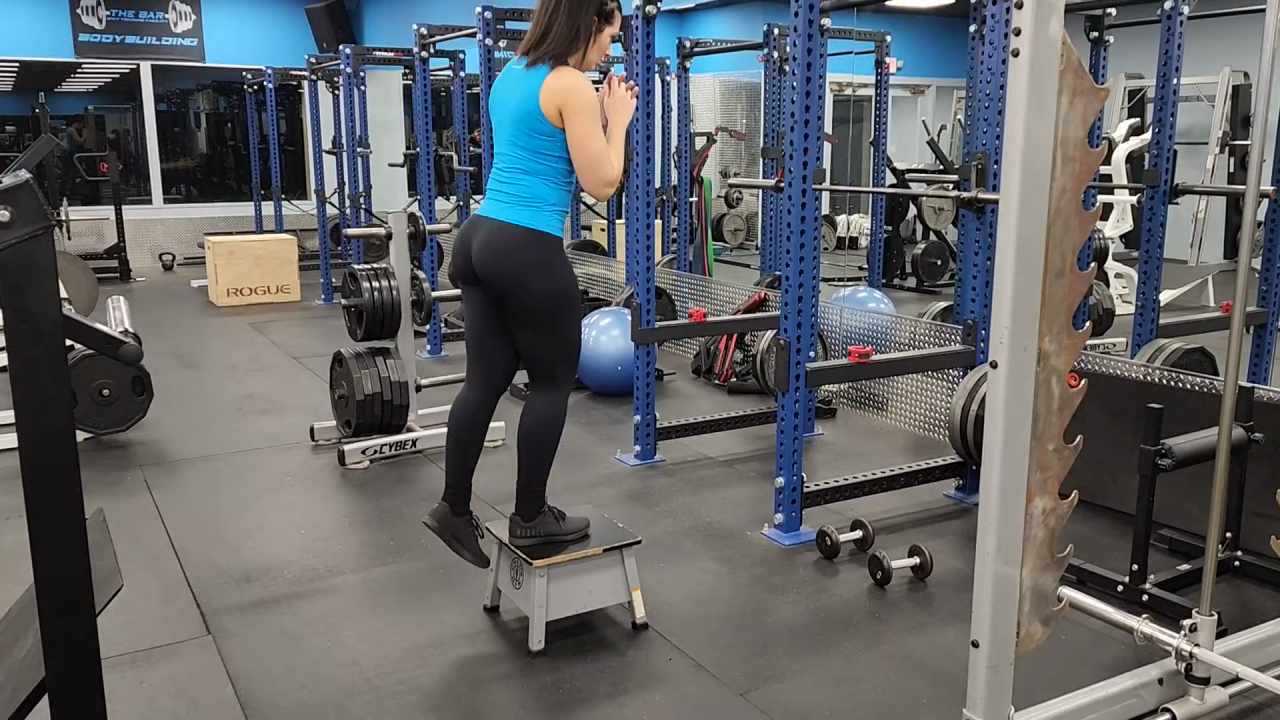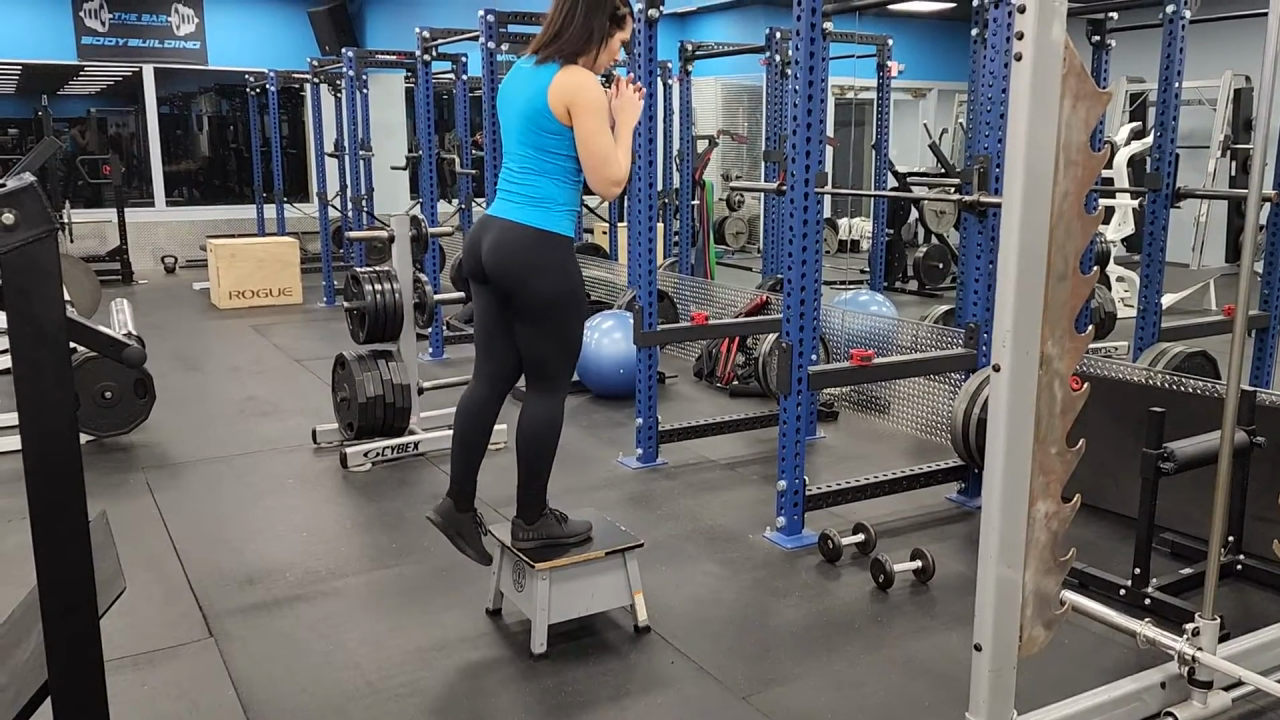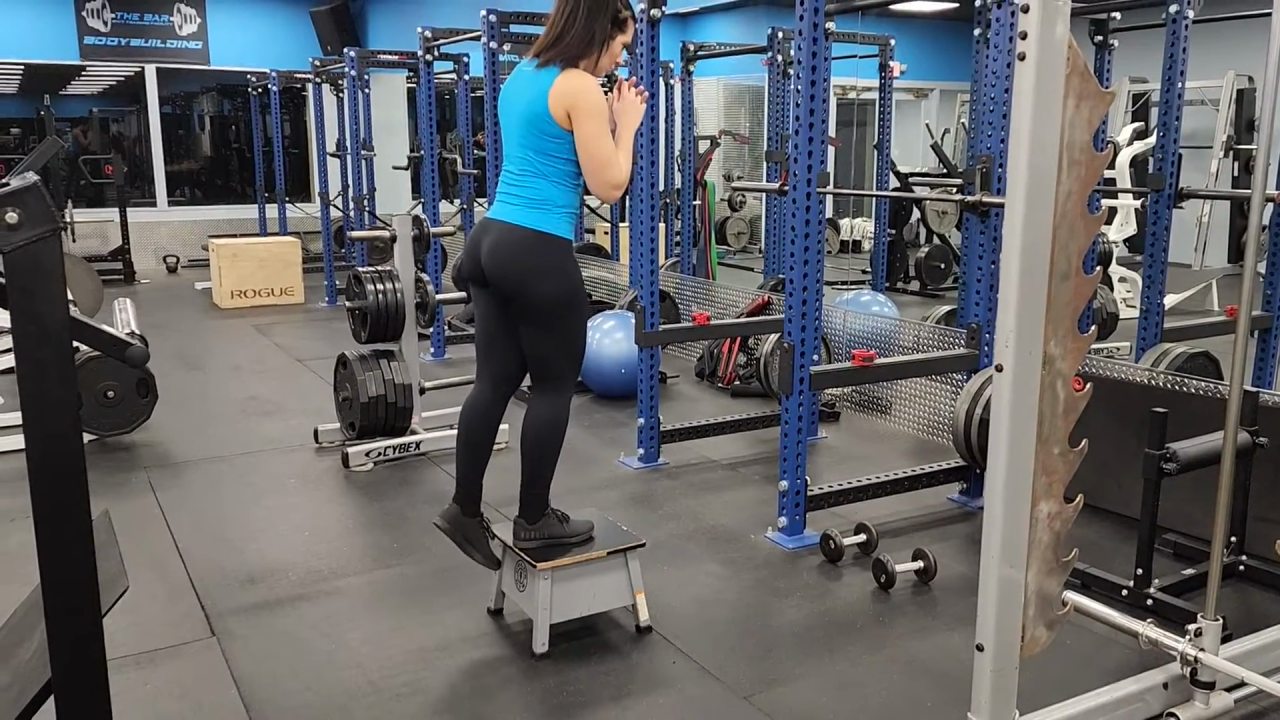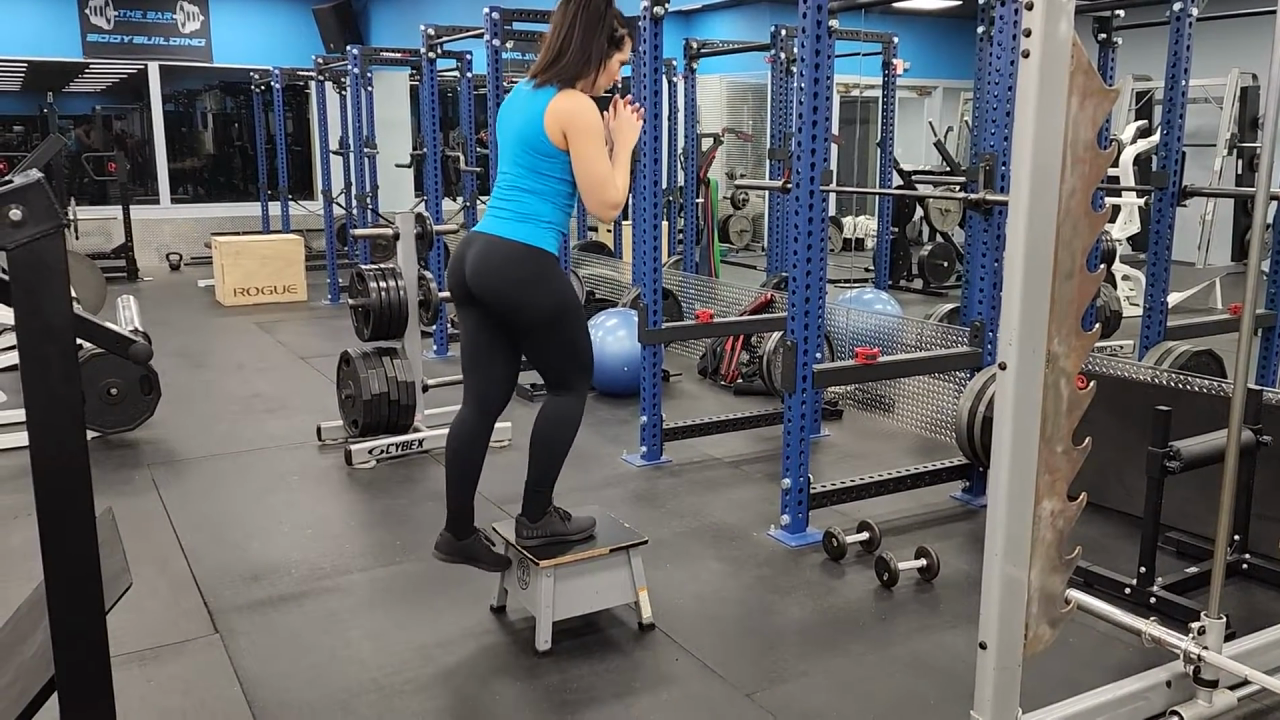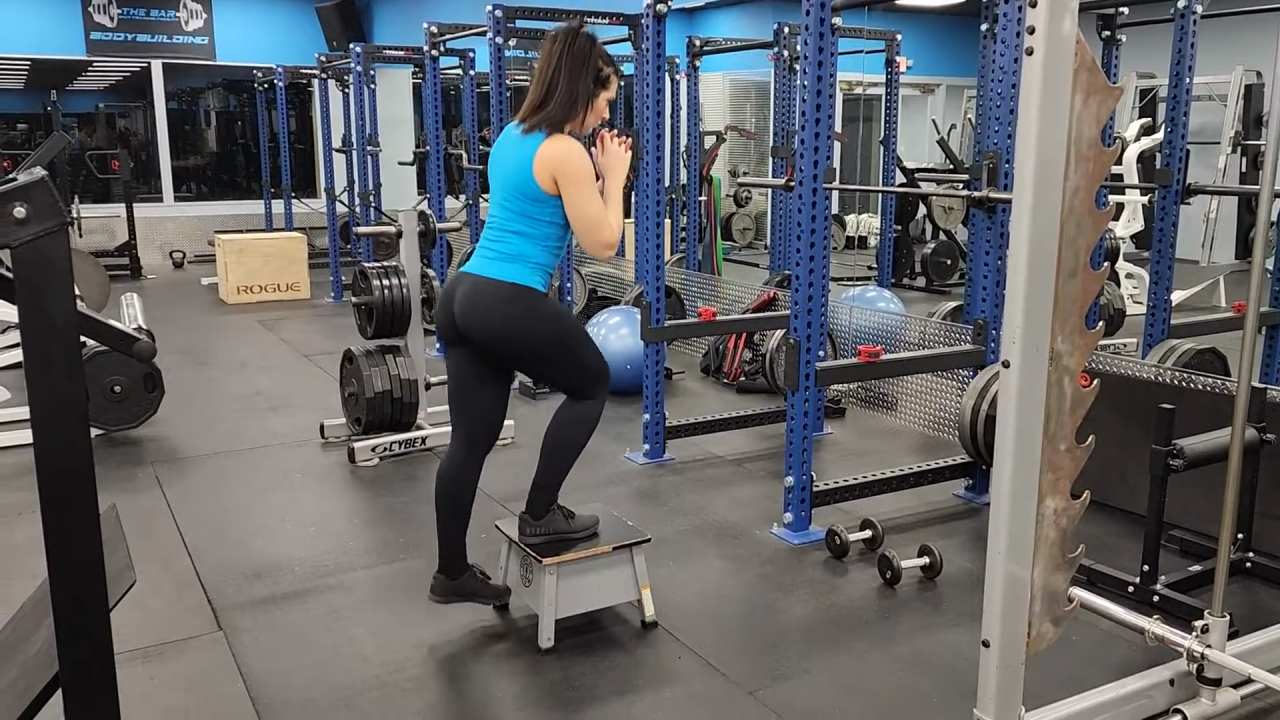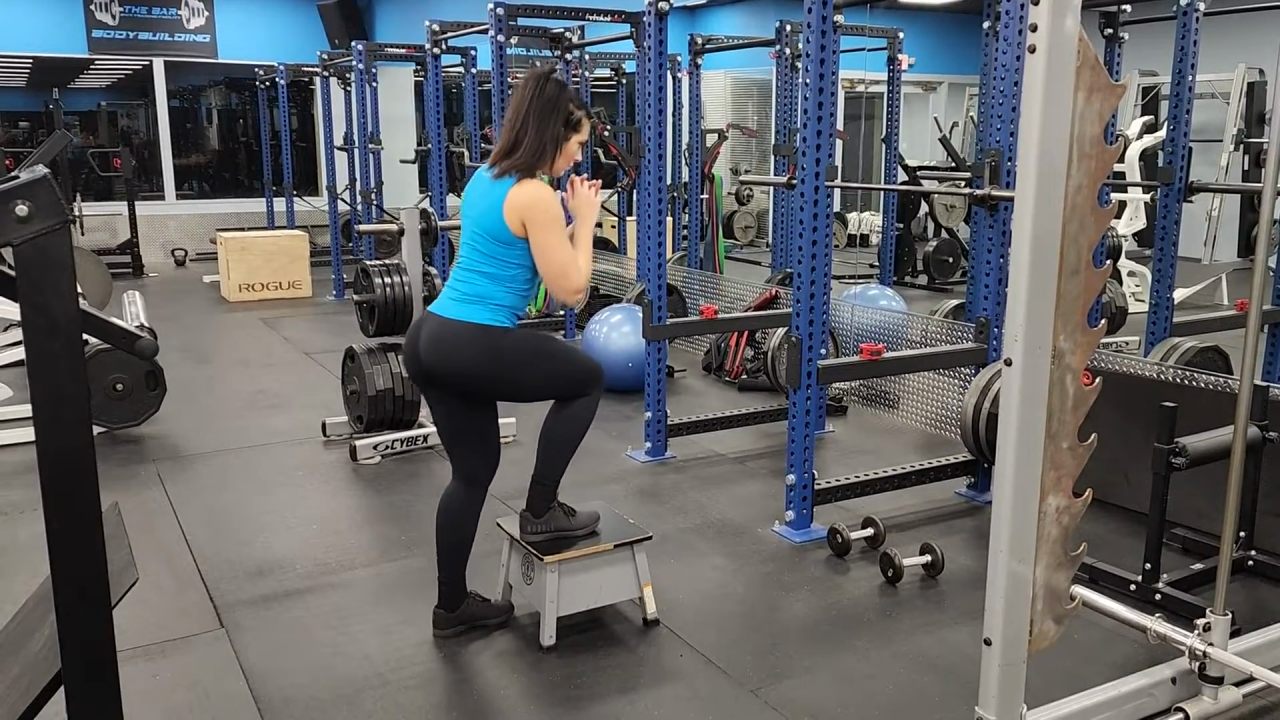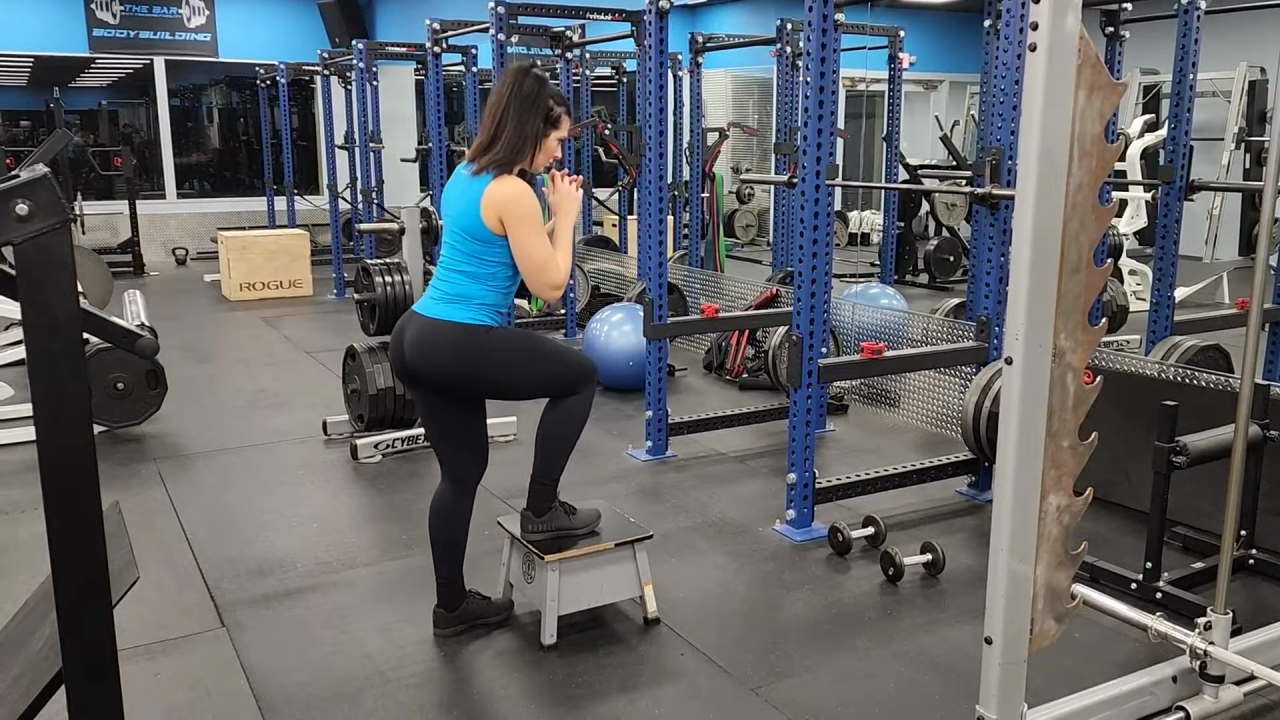
dt=0.3s
person 1, frame 1
left shoulder: (511, 75)
right shoulder: (570, 84)
right elbow: (601, 183)
left wrist: (598, 120)
right wrist: (617, 122)
left hip: (479, 240)
right hip: (528, 250)
left knee: (485, 380)
right knee: (551, 382)
left ankle: (454, 509)
right ankle: (531, 518)
person 1, frame 2
left shoulder: (519, 74)
right shoulder: (580, 84)
right elbow: (608, 183)
left wrist: (606, 118)
right wrist: (625, 123)
left hip: (490, 238)
right hip: (538, 251)
left knee: (492, 377)
right knee: (548, 386)
left ankle: (458, 505)
right ankle: (531, 520)
person 1, frame 3
left shoulder: (521, 76)
right shoulder: (578, 87)
right elbow: (608, 186)
left wrist: (607, 120)
right wrist: (626, 125)
left hip: (488, 241)
right hip: (536, 252)
left knee: (494, 381)
right knee: (554, 385)
left ankle: (465, 510)
right ankle: (534, 519)
person 1, frame 4
left shoulder: (520, 94)
right shoulder: (576, 107)
right elbow: (605, 205)
left wrist: (604, 141)
right wrist: (623, 144)
left hip: (474, 257)
right hip: (522, 268)
left knee: (482, 400)
right knee: (571, 384)
left ankle: (458, 532)
right ankle: (536, 518)
person 1, frame 5
left shoulder: (512, 137)
right shoulder: (564, 151)
right elbow: (601, 245)
left wrist: (597, 174)
right wrist: (614, 178)
left hip: (461, 299)
right hip: (510, 306)
left knee: (470, 441)
right knee: (590, 387)
left ankle: (451, 573)
right ankle: (540, 515)
person 1, frame 6
left shoulder: (485, 178)
right shoulder: (534, 195)
right elbow: (570, 290)
left wrist: (568, 217)
right wrist: (585, 221)
left hip: (429, 340)
right hip: (475, 347)
left knee: (472, 471)
right knee: (585, 381)
left ankle: (452, 605)
right ankle: (541, 512)
person 1, frame 7
left shoulder: (465, 175)
right shoulder: (512, 193)
right elbow: (549, 286)
left wrist: (553, 218)
right wrist: (565, 218)
left hip: (416, 339)
right hip: (458, 346)
left knee: (461, 473)
right knee: (579, 376)
left ankle: (451, 605)
right ankle: (542, 509)
